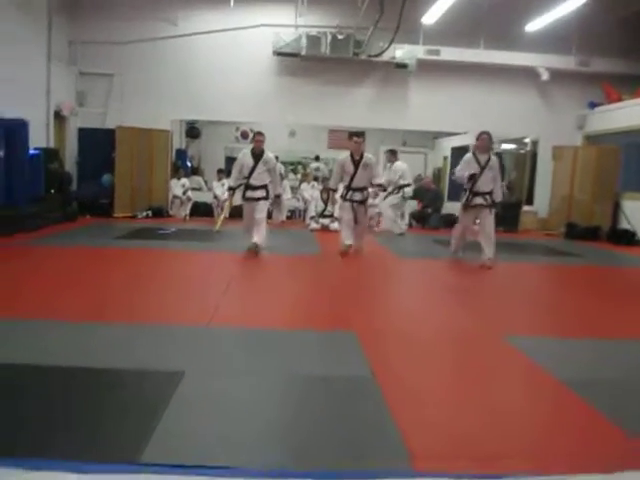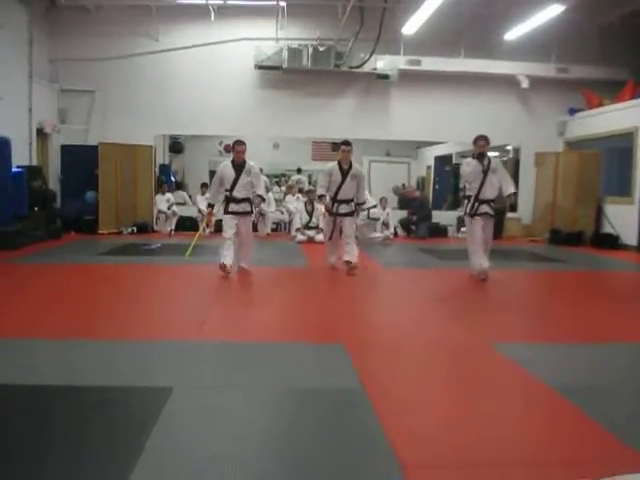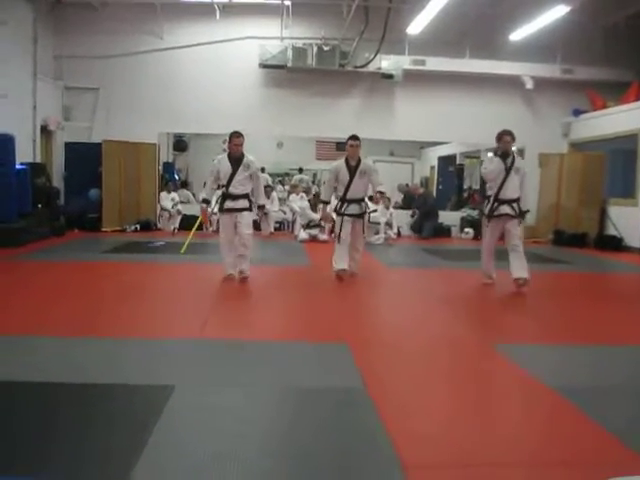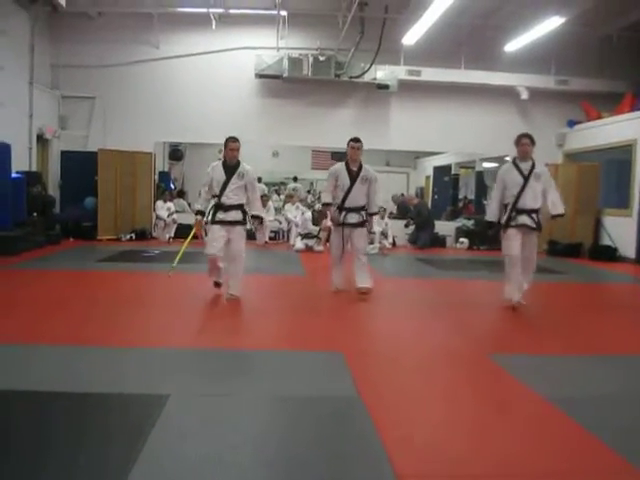
dt=0.4s
person 1, frame 1
left shoulder: (494, 161)
right shoulder: (468, 158)
left elbow: (497, 181)
right elbow: (458, 173)
left wrist: (497, 199)
right wrist: (468, 175)
left hip: (487, 200)
right hip: (470, 198)
left knee: (488, 230)
right knee: (463, 228)
left ankle: (488, 258)
right ankle: (455, 249)
person 1, frame 2
left shoulder: (496, 164)
right shoulder: (468, 162)
left elbow: (505, 180)
right elbow: (467, 177)
left wrist: (510, 193)
right wrist: (477, 161)
left hip: (489, 207)
right hip: (473, 207)
left knee: (486, 241)
right knee: (475, 240)
left ankle: (479, 268)
right ankle: (481, 269)
person 1, frame 3
left shoulder: (519, 163)
right shoulder: (490, 160)
left elbow: (522, 187)
right elbow: (488, 175)
left wrist: (523, 208)
right wrist: (500, 159)
left hip: (513, 208)
right hip: (494, 207)
left knee: (516, 243)
right knee: (488, 244)
left ankle: (520, 276)
right ankle: (488, 274)
person 1, frame 4
left shoulder: (542, 170)
right shoulder: (506, 170)
left elbow: (550, 192)
right elbow: (496, 195)
left wrist: (557, 211)
right wrist: (492, 219)
left hip: (532, 219)
right hip: (512, 219)
left knee: (528, 260)
right knee: (513, 256)
left ankle: (519, 294)
right ankle: (511, 295)
person 2, frame 1
left shoulder: (269, 158)
right shoulder: (244, 155)
left elbow: (275, 177)
right elbow: (236, 172)
left wrist: (277, 194)
right wrist: (231, 188)
left hip: (262, 192)
right hip: (248, 191)
left knee: (260, 219)
right knee: (248, 221)
left ankle: (257, 244)
right ankle: (253, 242)
person 2, frame 2
left shoulder: (252, 168)
right shoulder: (224, 167)
left elbow: (259, 185)
right elbow: (215, 187)
left wrist: (259, 197)
right wrist: (210, 206)
left hip: (246, 207)
right hip: (230, 207)
left knee: (245, 238)
right knee: (227, 235)
left ankle: (243, 264)
right ankle: (226, 264)
person 2, frame 3
left shoulder: (251, 162)
right shoulder: (219, 161)
left elbow: (257, 185)
right elbow: (211, 183)
left wrist: (261, 205)
right wrist: (205, 203)
left hip: (244, 204)
right hip: (226, 204)
left knee: (245, 237)
right knee: (226, 239)
left ankle: (243, 269)
right ankle: (230, 270)
person 2, frame 4
left shoulder: (247, 171)
right shoulder: (214, 168)
left elbow: (253, 195)
right elbow: (205, 192)
left wrist: (256, 216)
right wrist: (199, 214)
left hip: (237, 216)
right hip: (218, 215)
left knee: (236, 254)
right knee: (213, 252)
left ankle: (234, 290)
right ankle: (218, 277)
person 3, frame 1
left shoulder: (370, 160)
right shoulder: (343, 160)
left elbow: (376, 176)
right elbow: (336, 177)
left wrist: (377, 188)
right wrist: (332, 194)
left hip: (362, 194)
right hip: (348, 194)
left knee: (362, 223)
right knee: (346, 220)
left ankle: (358, 245)
right ankle: (347, 246)
person 3, frame 2
left shoulder: (358, 171)
right shoulder: (330, 169)
left elbow: (360, 191)
right elbow: (322, 186)
left wrist: (359, 207)
right wrist: (324, 200)
left hip: (349, 208)
right hip: (333, 206)
left knee: (349, 236)
right knee: (332, 237)
left ankle: (350, 263)
right ankle: (333, 261)
person 3, frame 3
left shoulder: (369, 167)
right shoulder: (337, 167)
left elbow: (377, 183)
right elbow: (328, 187)
right wrist: (324, 209)
left hip: (360, 207)
right hip: (343, 207)
left knee: (358, 241)
right knee: (342, 239)
left ankle: (353, 268)
right ankle: (340, 269)
person 3, frame 4
left shoulder: (370, 173)
right shoulder: (336, 170)
left elbow: (372, 197)
right elbow: (327, 192)
left wrist: (371, 218)
right wrist: (331, 209)
left hip: (360, 217)
right hip: (341, 216)
left knee: (360, 252)
right knee: (337, 253)
left ankle: (363, 285)
right ankle: (338, 284)
